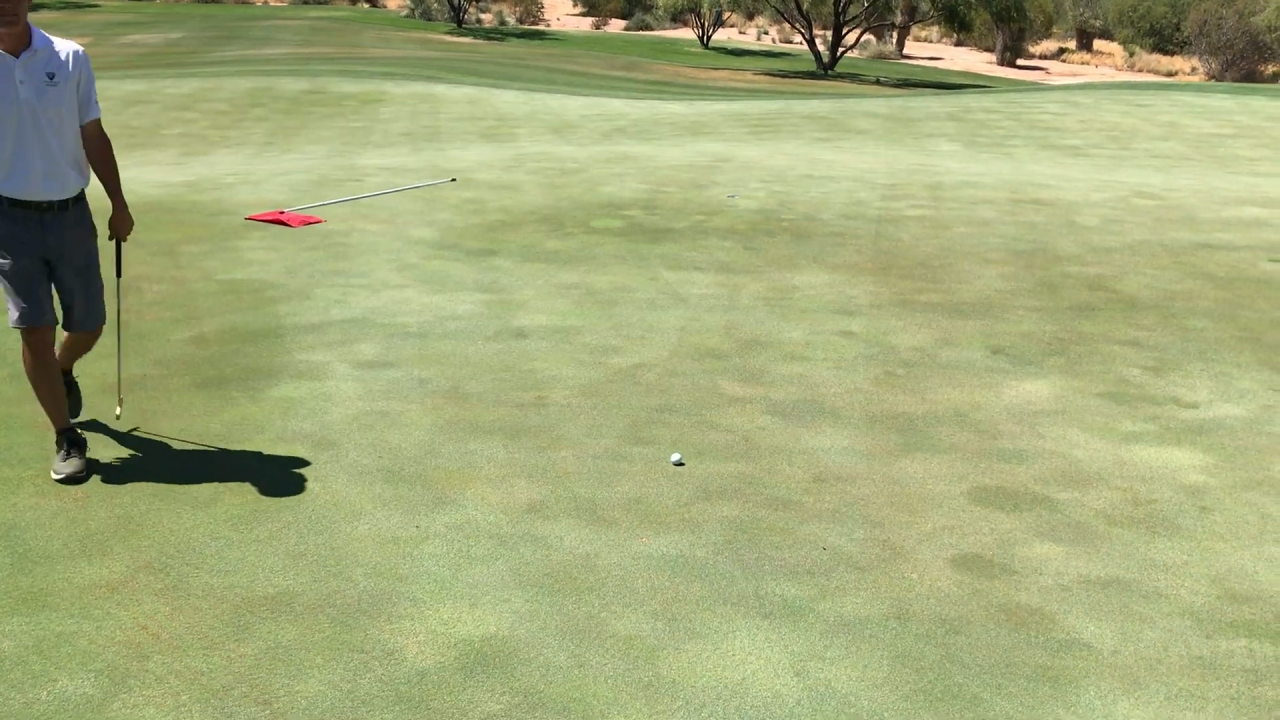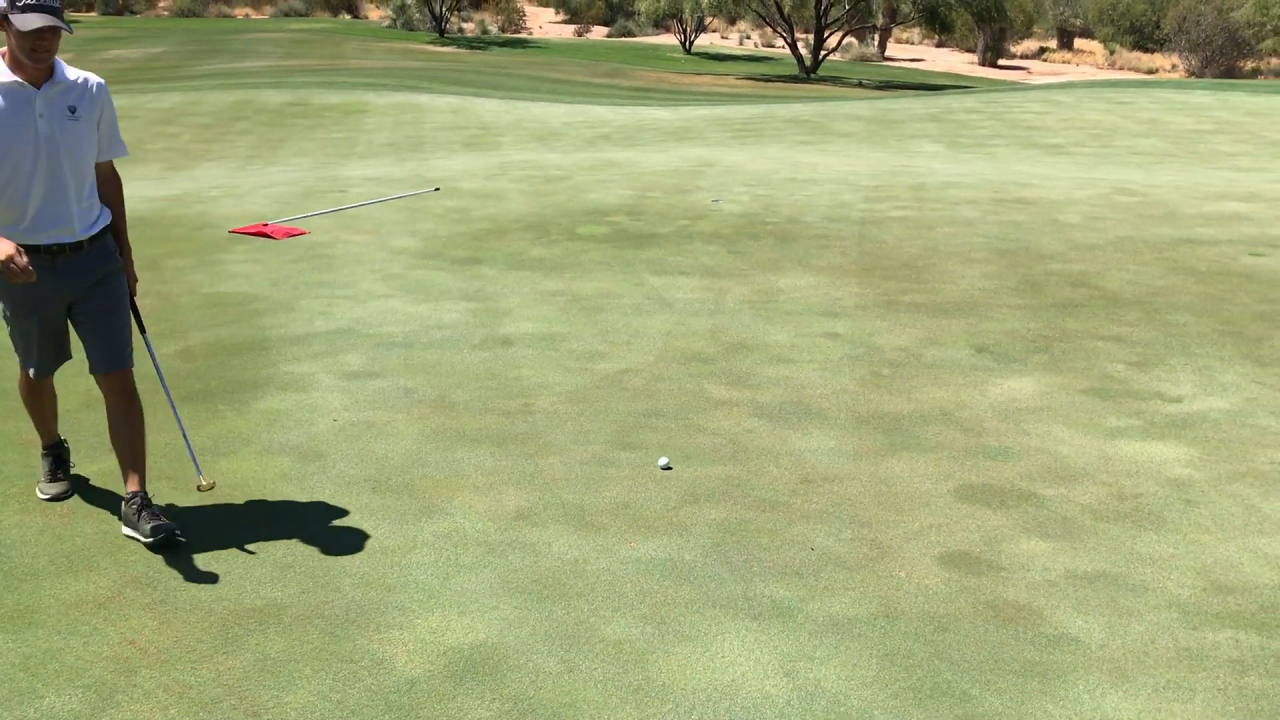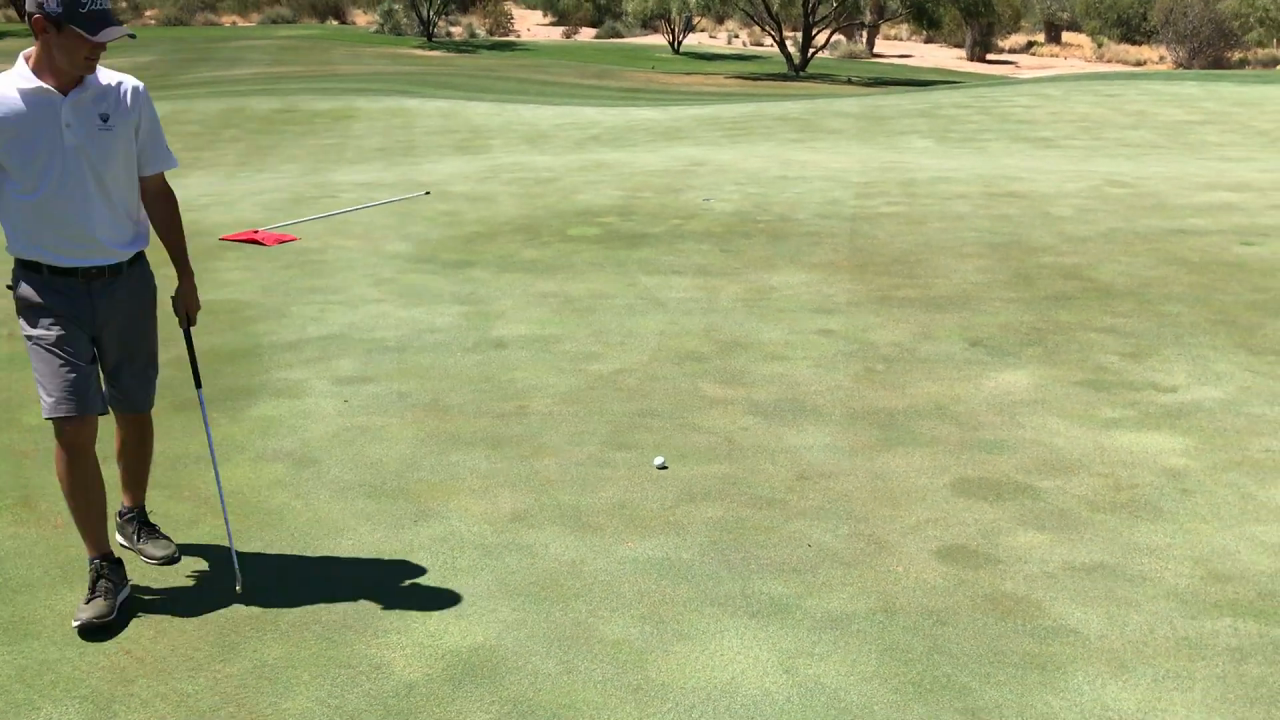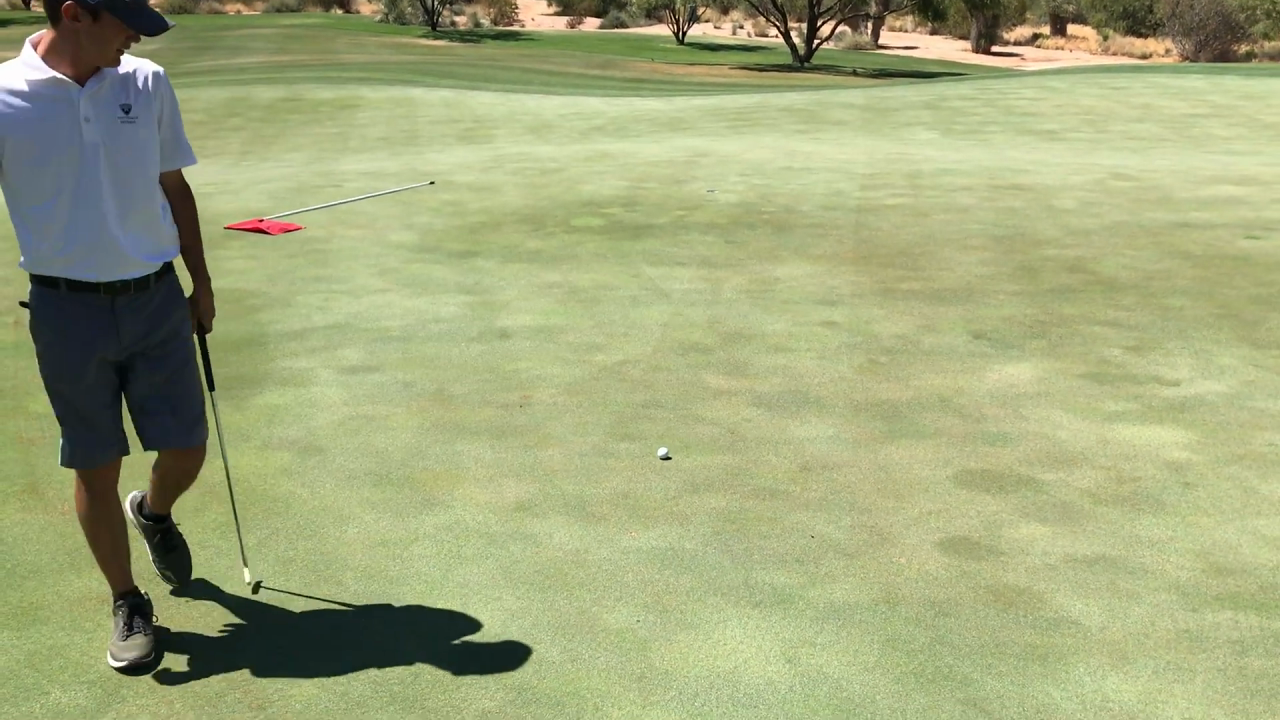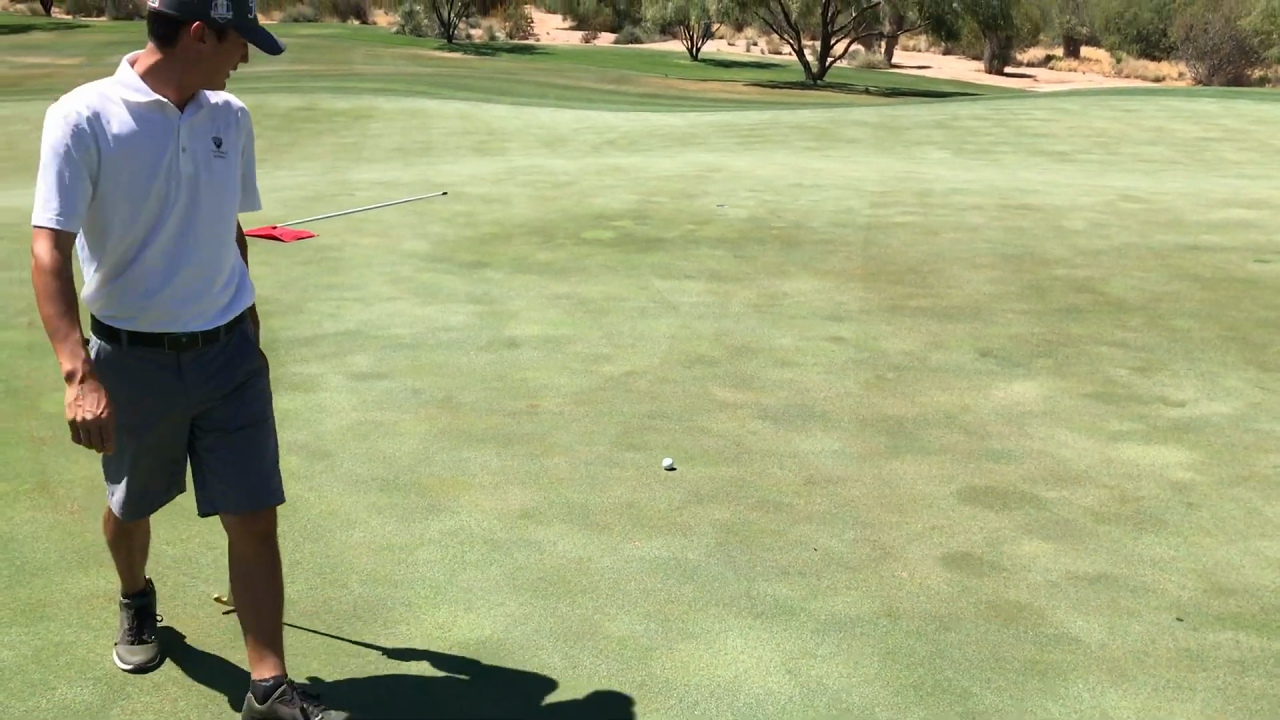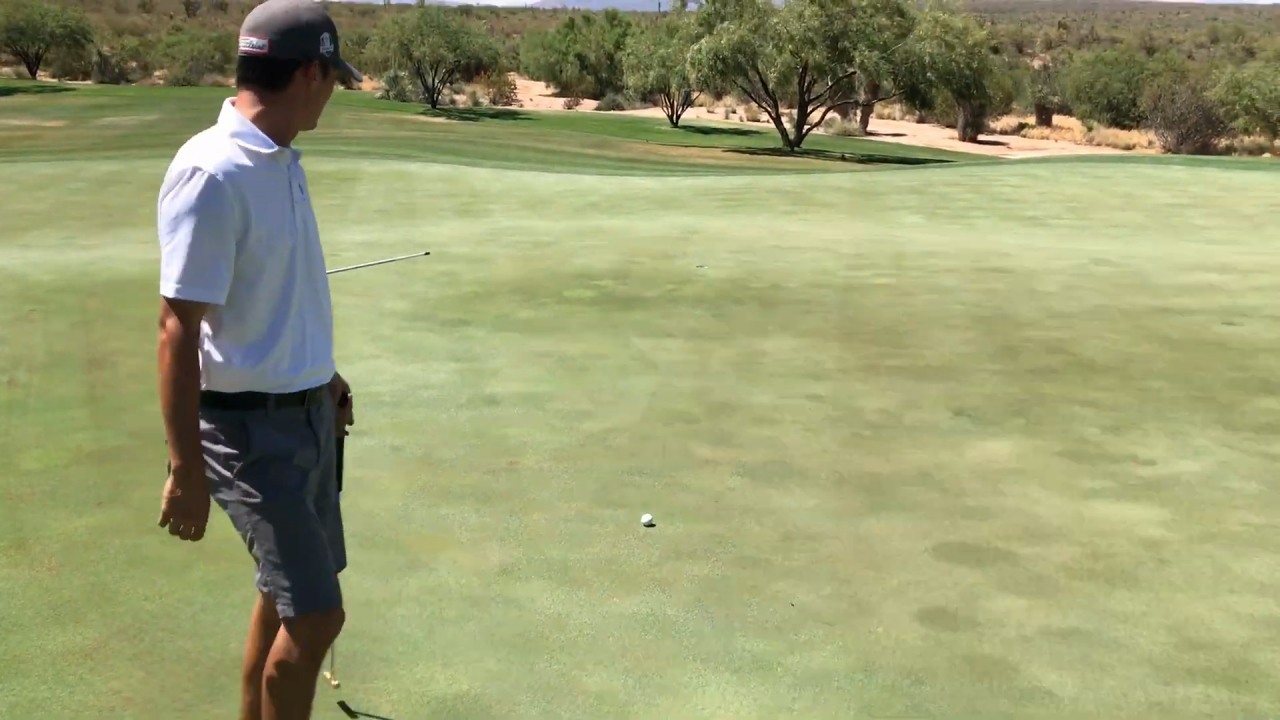
dt=0.4s
person 1, frame 1
left shoulder: (70, 58)
left elbow: (93, 136)
left wrist: (119, 205)
left hip: (71, 215)
left knee: (87, 325)
left ankle: (59, 373)
right ankle: (67, 437)
person 1, frame 2
left shoulder: (91, 92)
left wrist: (125, 253)
left hip: (94, 257)
left knee: (117, 378)
left ankle: (137, 500)
right ankle: (53, 450)
person 1, frame 3
left shoulder: (127, 95)
left elbow: (155, 190)
left wrist: (185, 277)
left hip: (126, 281)
left knee: (133, 410)
right knee: (72, 429)
left ankle: (133, 515)
right ankle: (102, 570)
person 1, frame 4
left shoulder: (147, 84)
left wrist: (202, 281)
left hip: (156, 300)
right hip: (66, 310)
left knee: (185, 450)
right knee: (95, 468)
left ankle: (154, 509)
right ankle: (128, 604)
person 1, frame 5
left shoulder: (232, 117)
right shoulder: (81, 119)
right elbow: (50, 248)
right wrist: (78, 372)
left hip: (231, 353)
right hip: (137, 359)
left knee: (254, 521)
right knee: (133, 513)
right ankle: (139, 601)
person 1, frame 6
left shoulder: (279, 162)
right shoulder: (212, 172)
right elbow: (180, 328)
left wrist: (322, 373)
right wrist: (184, 465)
left hip: (299, 412)
right hip: (249, 430)
left knee: (285, 598)
right knee: (314, 617)
